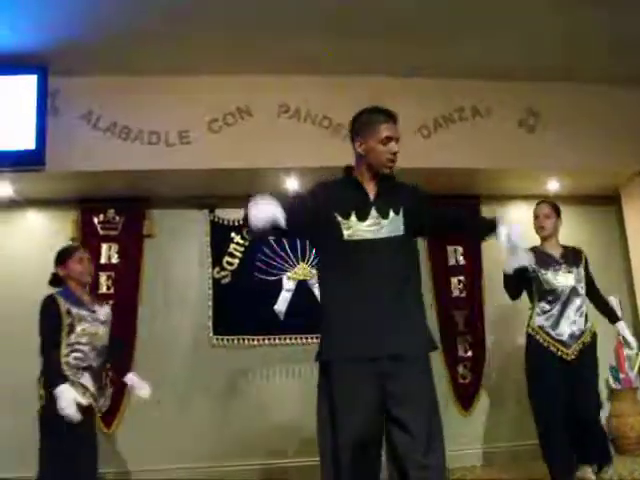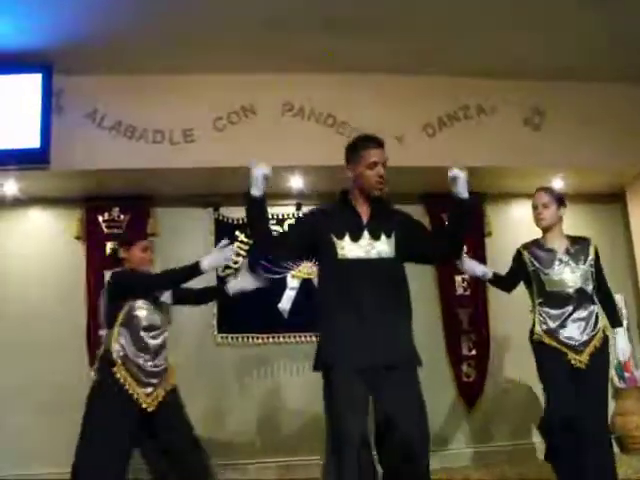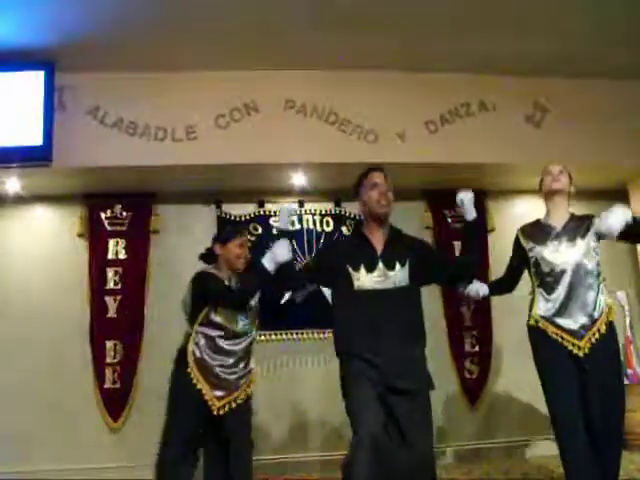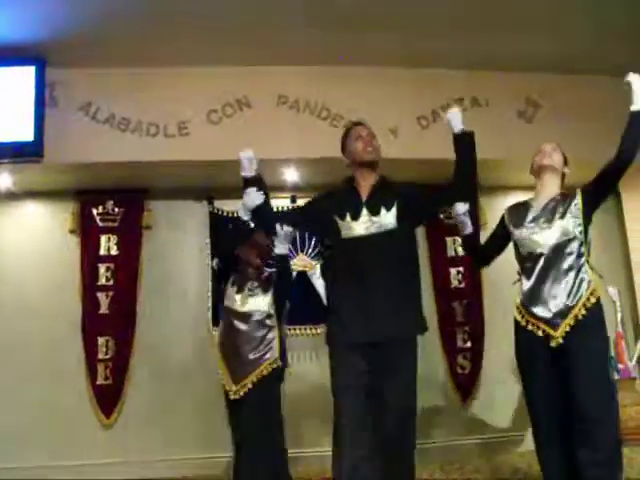
dt=0.5s
person 1, frame 1
left shoulder: (408, 198)
right shoulder: (325, 198)
left elbow: (455, 224)
right elbow: (277, 217)
left wrist: (494, 226)
right wrist: (260, 208)
left hip: (405, 341)
right hip: (346, 344)
left knee: (421, 449)
right knee: (350, 448)
person 1, frame 2
left shoulder: (399, 222)
right shoulder: (322, 220)
left elbow: (446, 251)
right elbow: (270, 248)
left wrist: (460, 198)
right wrist: (257, 196)
left hip: (395, 350)
right hip: (344, 351)
left knee: (411, 439)
right knee: (351, 440)
person 1, frame 3
left shoulder: (413, 249)
right shoulder: (338, 252)
left elbow: (460, 275)
right elbow: (294, 280)
left wrist: (469, 221)
left hip: (408, 368)
right hip: (361, 366)
right knee: (369, 438)
person 1, frame 4
left shoulder: (405, 196)
right shoulder: (328, 204)
left elbow: (459, 190)
right elbow: (273, 222)
left wrist: (461, 135)
right wrist: (252, 180)
left hip: (397, 328)
right hip: (348, 331)
left knee: (397, 419)
right knee: (353, 425)
person 2, frame 1
left shoulder: (577, 256)
right shoulder: (527, 257)
left elbow: (594, 294)
right elbow: (513, 294)
right wrist: (510, 268)
left hip: (581, 339)
right hip: (543, 341)
left knee: (585, 405)
right knee: (551, 409)
person 2, frame 2
left shoulder: (587, 246)
right shoulder: (527, 253)
left elbow: (603, 290)
right elbow: (508, 284)
left wrist: (619, 329)
right wrist: (483, 272)
left hip: (593, 342)
right hip: (550, 343)
left knee: (594, 419)
right knee: (563, 412)
person 2, frame 3
left shoulder: (593, 224)
right shoulder: (527, 234)
right elbow: (509, 282)
right wrist: (482, 289)
left hip: (598, 329)
right hip: (549, 333)
left knee: (606, 413)
right knee: (568, 417)
person 2, frame 4
left shoulder: (582, 200)
right shoulder: (514, 214)
right elbow: (482, 258)
right wrist: (465, 226)
left hip: (581, 316)
right hip: (531, 323)
left knee: (594, 415)
right knee: (549, 422)
person 3, frame 1
left shoulder: (100, 306)
right shoulder: (54, 304)
left elbow: (109, 345)
right elbow: (48, 349)
left wrist: (129, 376)
right wrist: (60, 388)
left hip: (90, 391)
right hip: (66, 393)
left knee: (79, 456)
right knee: (75, 460)
person 3, frame 2
left shoulder: (160, 287)
right shoulder: (120, 281)
left elbow: (190, 297)
right elbow: (156, 282)
left wrist: (231, 287)
right wrist: (203, 264)
left hip: (156, 376)
right hip: (119, 374)
left knee: (180, 442)
right knee: (106, 449)
person 3, frame 3
left shoulder: (247, 284)
right shoulder: (204, 280)
right elbow: (236, 299)
right wrist: (270, 261)
left hip: (234, 379)
right hip: (195, 373)
left knee: (236, 449)
right knee: (179, 447)
person 3, frame 4
left shoulder: (275, 277)
right shoulder: (231, 275)
left elbow: (284, 286)
right elbow: (229, 244)
left wrist: (282, 249)
left hip: (265, 367)
right hip: (234, 367)
left knee: (258, 440)
right knee: (246, 439)
